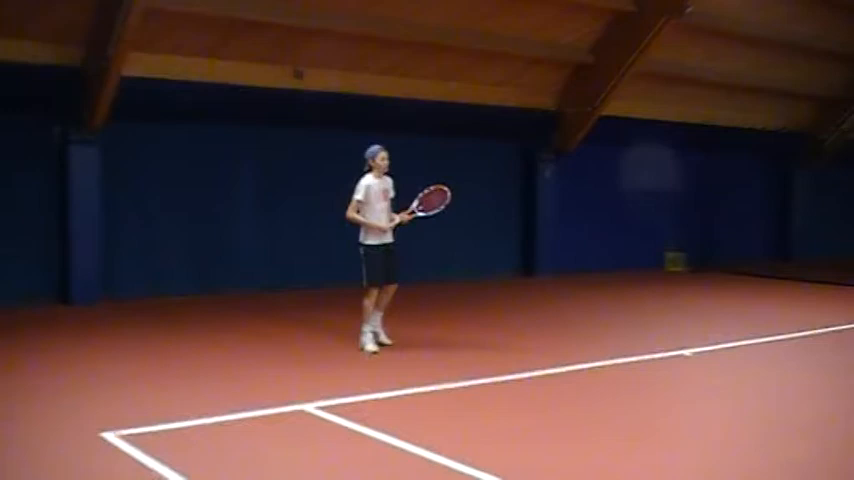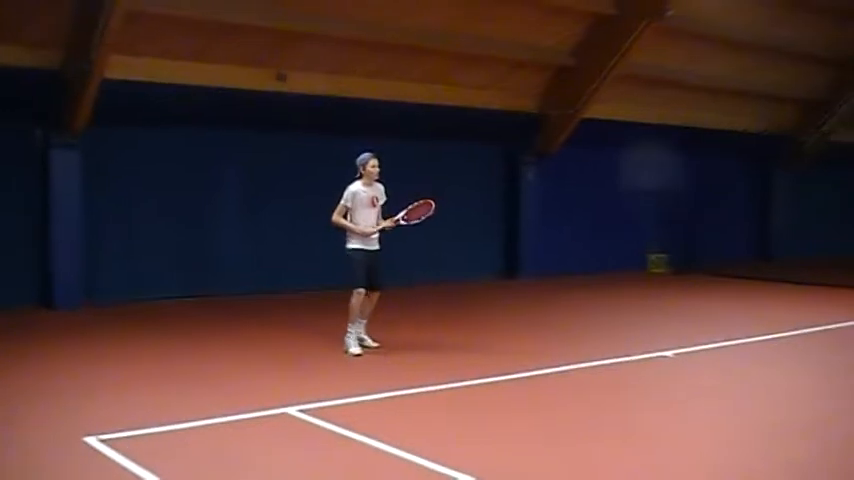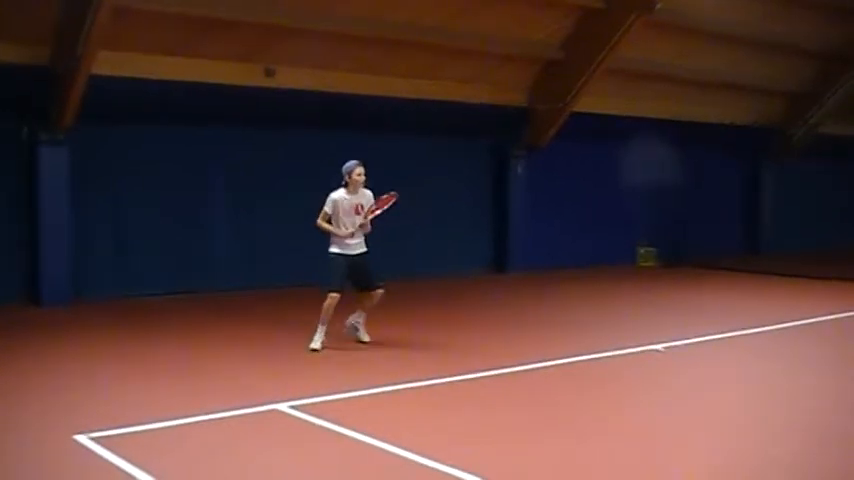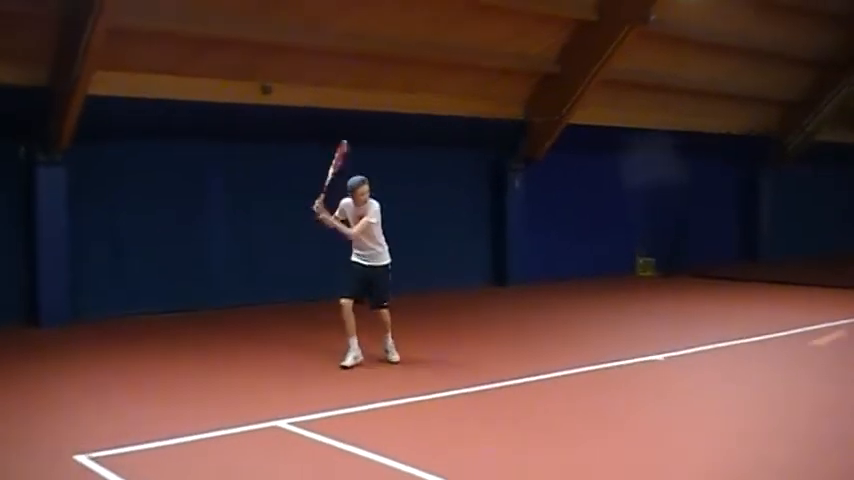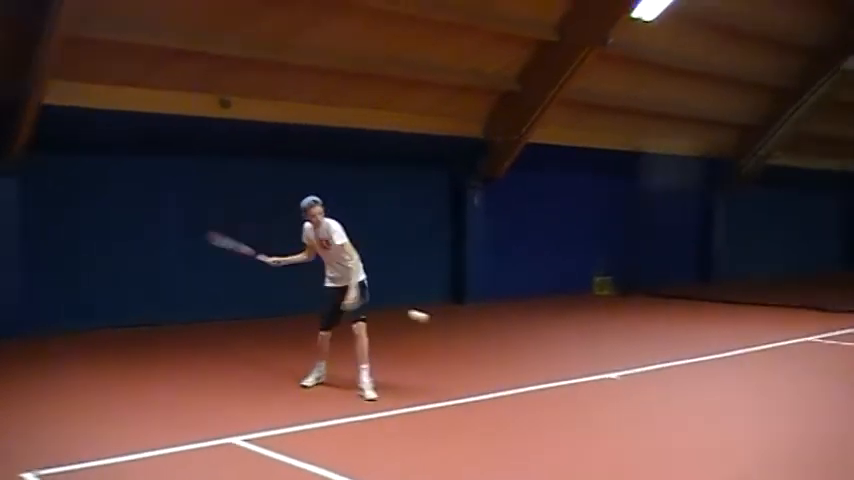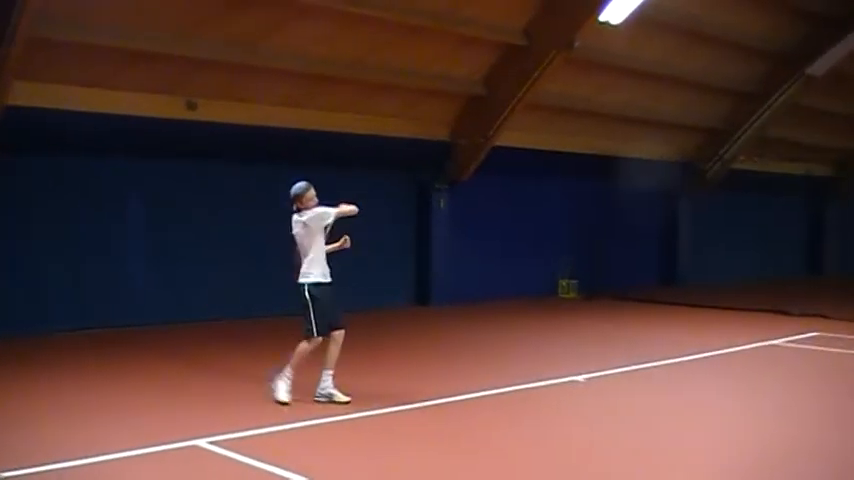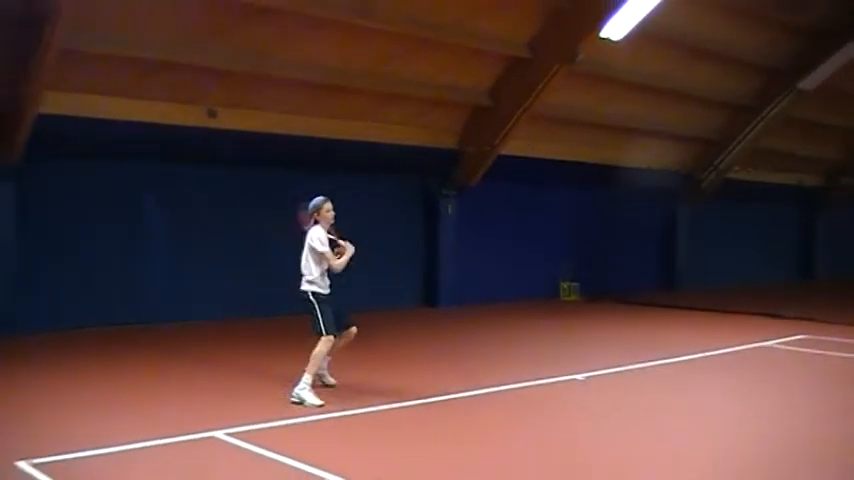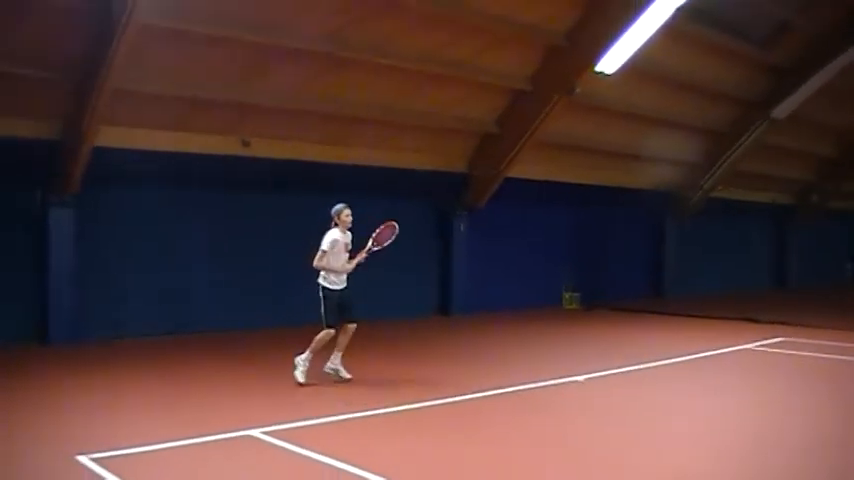
dt=0.4s
person 1, frame 1
left shoulder: (388, 182)
right shoulder: (365, 183)
right elbow: (350, 214)
left wrist: (399, 217)
right wrist: (375, 226)
left hip: (387, 241)
right hip: (371, 243)
left knee: (391, 285)
right knee: (373, 288)
left ankle: (375, 325)
right ankle: (366, 335)
person 1, frame 2
left shoulder: (379, 189)
right shoulder: (353, 190)
right elbow: (336, 218)
left wrist: (385, 224)
right wrist: (358, 230)
left hip: (373, 247)
right hip: (357, 247)
left knee: (374, 292)
right knee: (359, 291)
left ankle: (360, 333)
right ankle: (350, 337)
person 1, frame 3
left shoulder: (367, 195)
right shoulder: (335, 197)
left elbow: (367, 229)
right elbow: (320, 222)
left wrist: (364, 225)
right wrist: (341, 233)
left hip: (360, 252)
right hip: (339, 253)
left knee: (376, 292)
right knee: (333, 296)
left ankle: (355, 321)
right ankle: (319, 335)
person 1, frame 4
left shoulder: (374, 207)
right shoulder: (346, 204)
left elbow: (353, 234)
right elbow: (336, 222)
left wrist: (329, 221)
right wrist: (322, 213)
left hip: (380, 264)
right hip: (358, 262)
left knee: (382, 309)
right knee: (345, 303)
left ankle: (389, 345)
right ankle: (354, 351)
person 1, frame 5
left shoulder: (333, 227)
right shoulder: (307, 230)
left elbow: (350, 259)
right elbow: (309, 255)
left wrist: (353, 291)
right wrist: (280, 261)
left hip: (355, 282)
right hip: (333, 286)
left knee: (359, 327)
right knee: (324, 333)
left ankle: (365, 381)
right ankle: (319, 371)
person 1, frame 6
left shoulder: (298, 219)
right shoulder: (316, 215)
right elbow: (351, 210)
left wrist: (337, 245)
right wrist: (343, 208)
left hip: (321, 283)
right hip: (312, 284)
left knee: (338, 333)
right knee: (314, 338)
left ankle: (325, 387)
right ankle: (284, 379)
person 1, frame 7
left shoulder: (322, 233)
right shoulder: (317, 234)
right elbow: (337, 267)
left wrist: (340, 253)
right wrist: (349, 252)
left hip: (324, 292)
right hip: (313, 292)
left knee: (349, 331)
right knee: (327, 338)
left ankle: (320, 367)
right ankle: (302, 390)
person 1, frame 8
left shoulder: (348, 236)
right shoulder: (331, 237)
right elbow: (317, 263)
left wrist: (356, 259)
right wrist: (340, 269)
left hip: (342, 288)
right hip: (328, 288)
left knee: (350, 326)
right knee: (330, 330)
left ankle: (334, 364)
right ankle: (303, 360)
